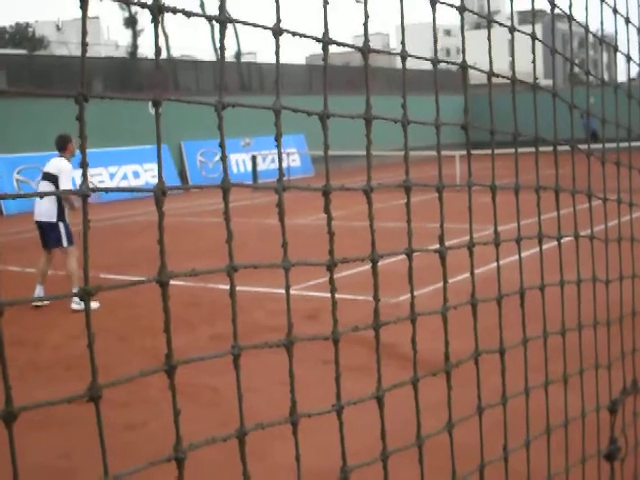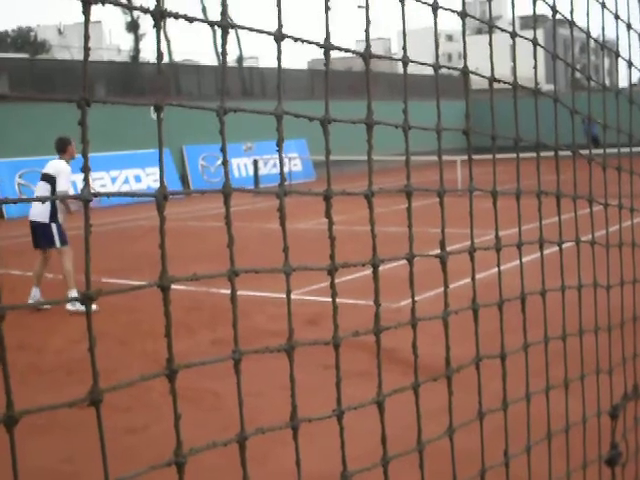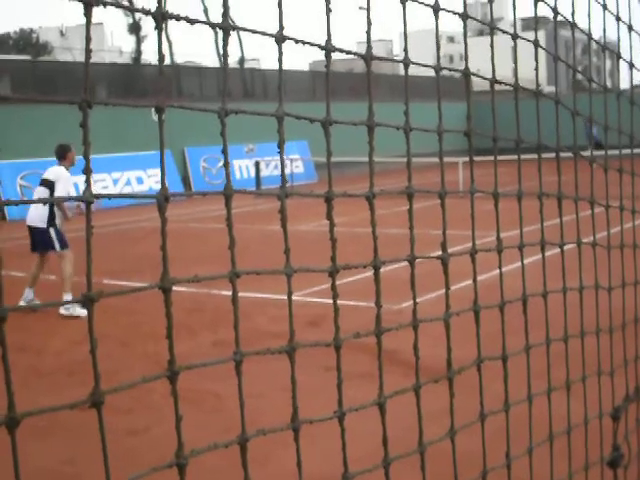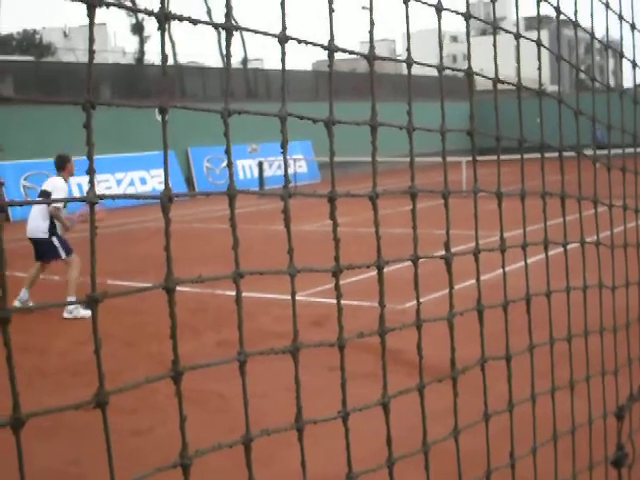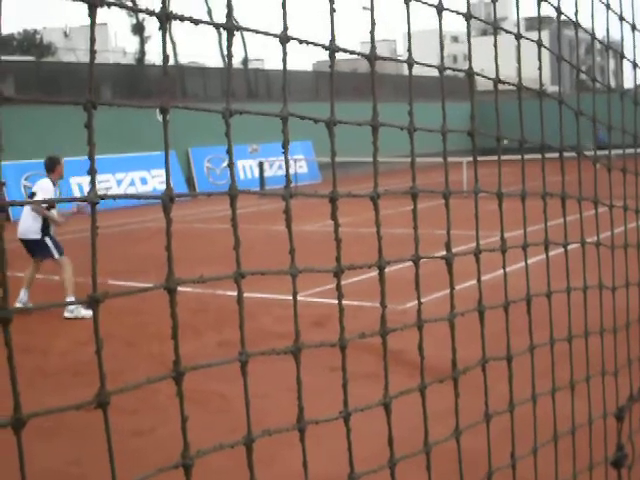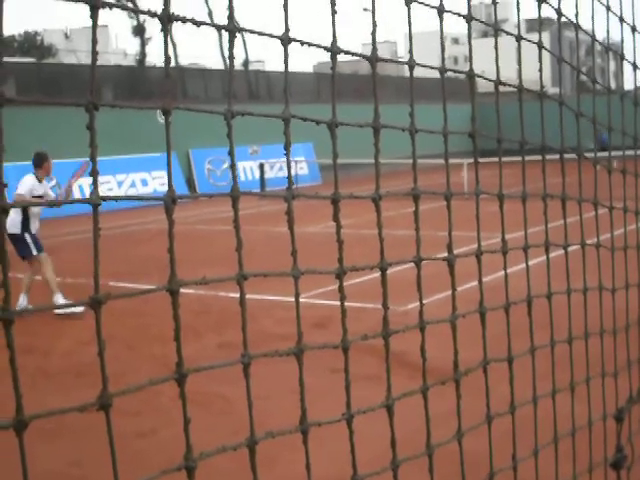
dt=0.1s
person 1, frame 1
left shoulder: (51, 163)
right shoulder: (65, 166)
right elbow: (65, 193)
left wrist: (71, 200)
right wrist: (74, 204)
left hip: (40, 215)
right hip: (54, 216)
left knee: (48, 253)
right knee: (71, 253)
left ankle: (39, 295)
right ankle: (77, 298)
person 1, frame 2
left shoulder: (51, 165)
right shoulder: (64, 168)
right elbow: (62, 193)
left wrist: (68, 204)
right wrist: (70, 207)
left hip: (36, 216)
right hip: (47, 217)
left knee: (44, 255)
right knee: (66, 254)
left ankle: (35, 297)
right ankle: (73, 299)
person 1, frame 3
left shoulder: (51, 171)
right shoulder: (63, 174)
right elbow: (58, 200)
left wrist: (66, 210)
right wrist: (66, 214)
left hip: (34, 221)
right hip: (45, 222)
left knee: (41, 258)
right knee: (66, 257)
left ankle: (28, 297)
right ankle: (67, 303)
person 1, frame 4
left shoulder: (51, 183)
right shoulder: (61, 185)
right elbow: (54, 209)
left wrist: (73, 219)
right wrist: (66, 224)
left hip: (34, 231)
right hip: (45, 232)
left knee: (43, 263)
right knee: (74, 262)
left ankle: (23, 298)
right ankle: (71, 306)
person 1, frame 5
left shoulder: (44, 184)
right shoulder: (47, 185)
left elbow: (52, 213)
right elbow: (35, 206)
left wrist: (71, 211)
right wrist: (53, 218)
left hip: (25, 232)
right hip: (37, 233)
left knee: (36, 263)
right knee: (65, 264)
left ankle: (23, 299)
right ankle: (71, 306)
person 1, frame 6
left shoulder: (42, 184)
right shoulder: (29, 180)
left elbow: (56, 200)
right elbow: (18, 199)
left wrist: (66, 194)
right wrist: (41, 201)
left hip: (24, 229)
right hip: (19, 229)
left knee: (33, 264)
right knee: (45, 262)
left ankle: (22, 302)
right ankle: (60, 301)
